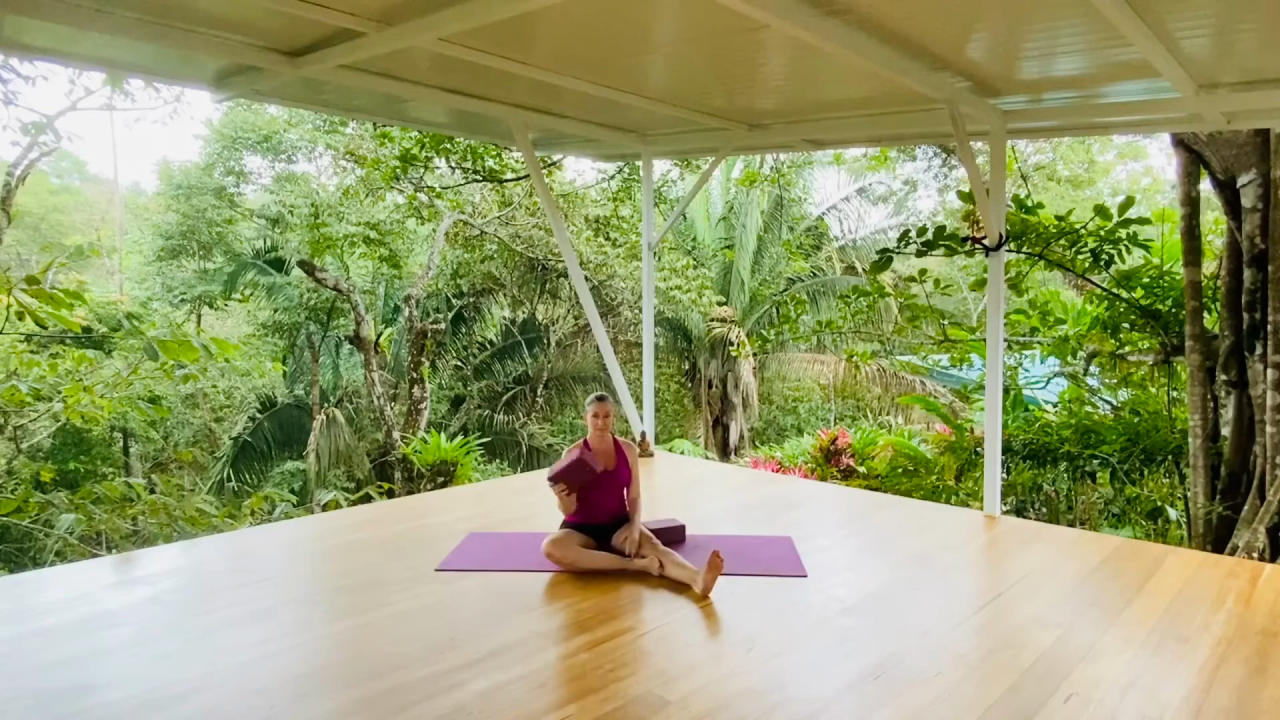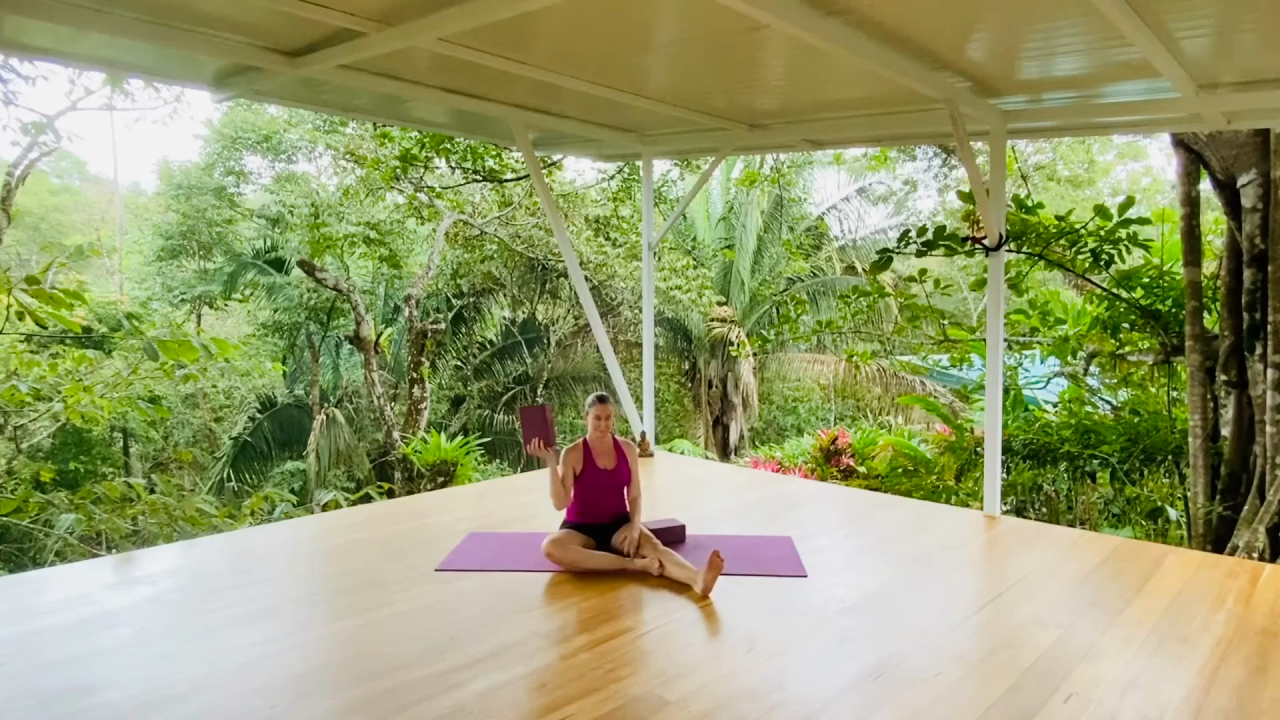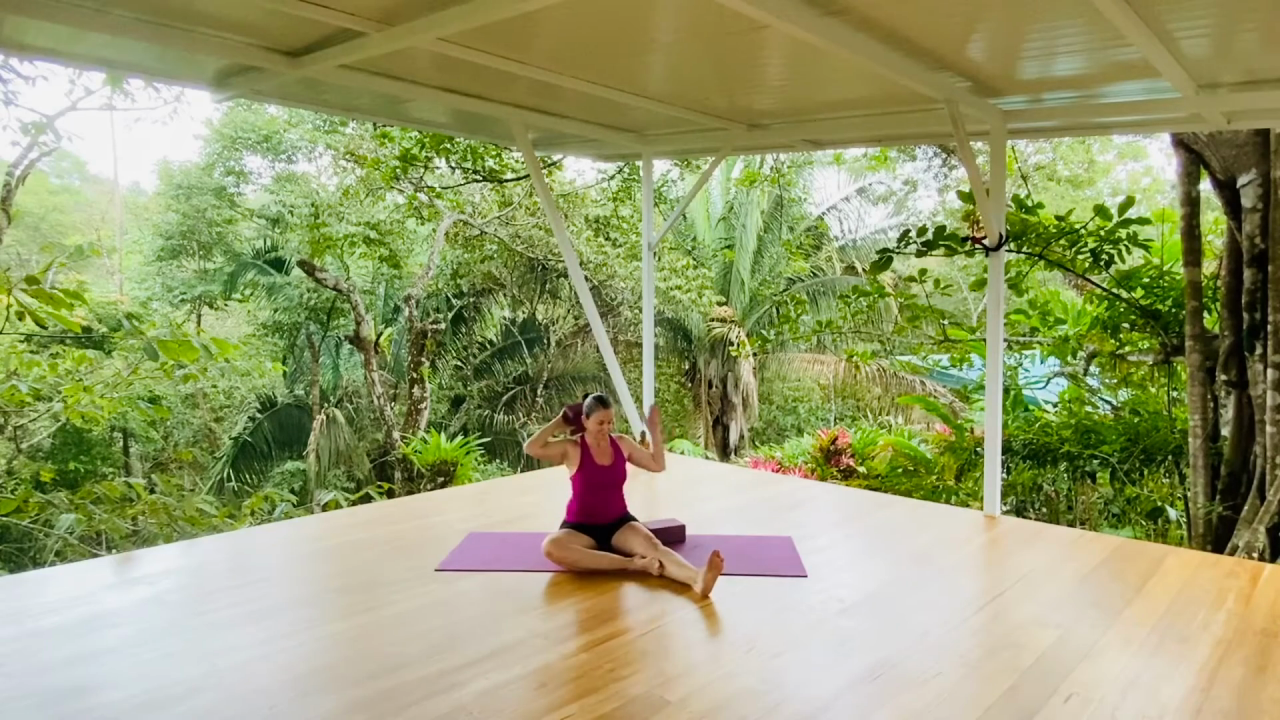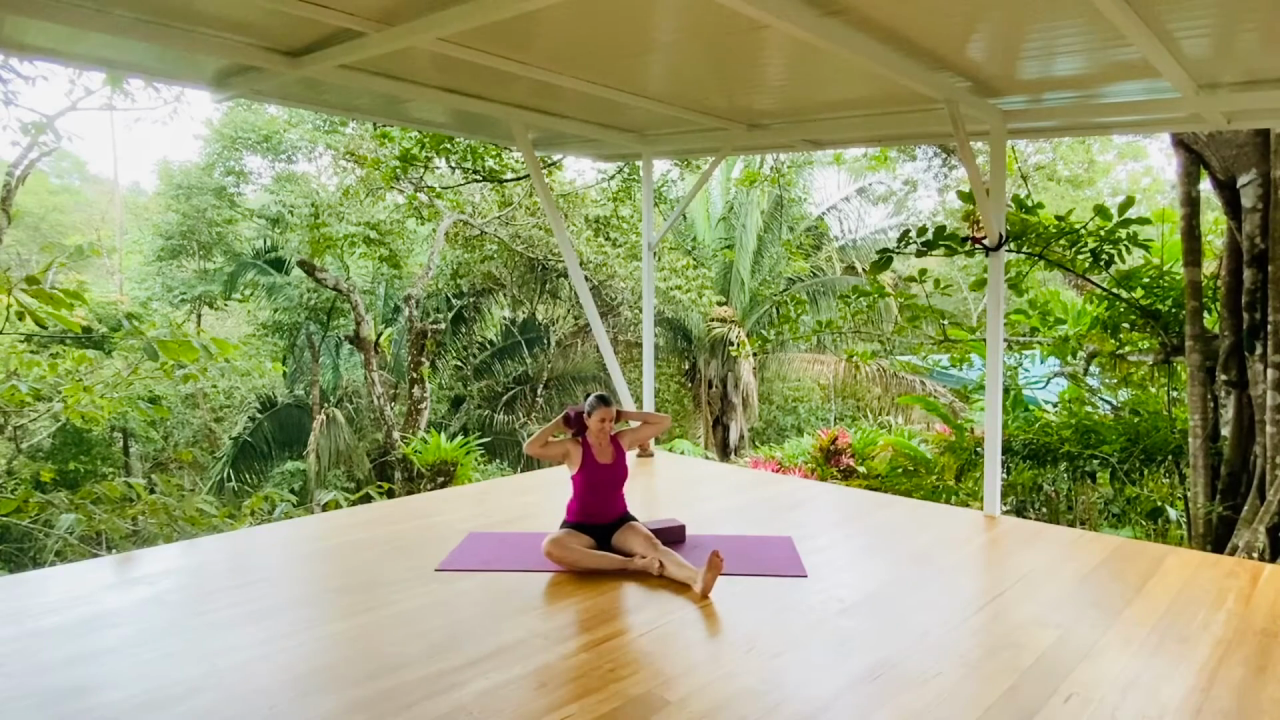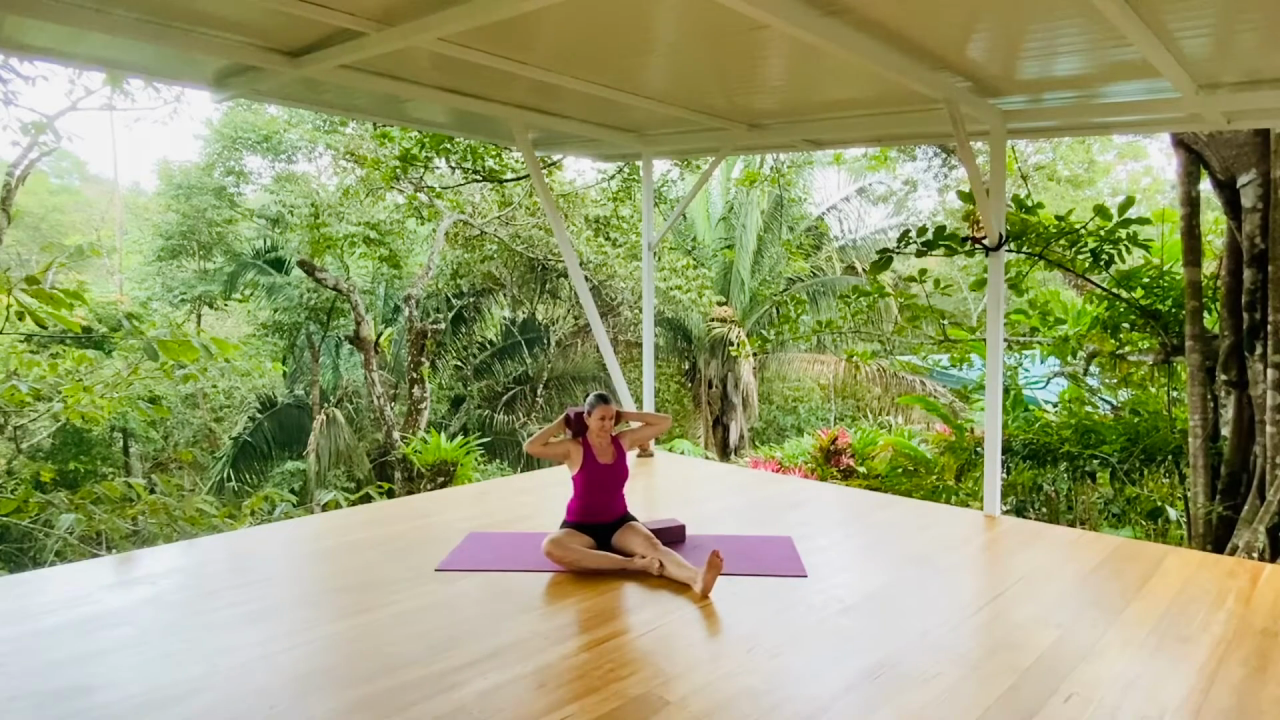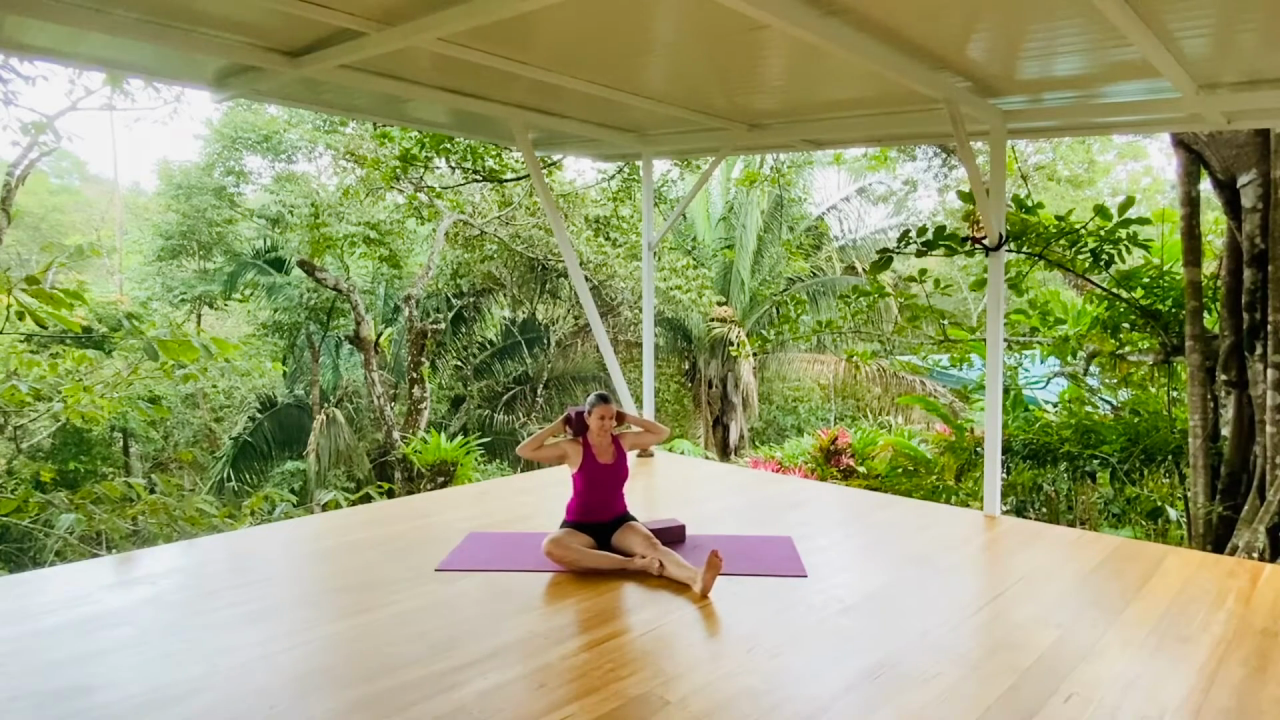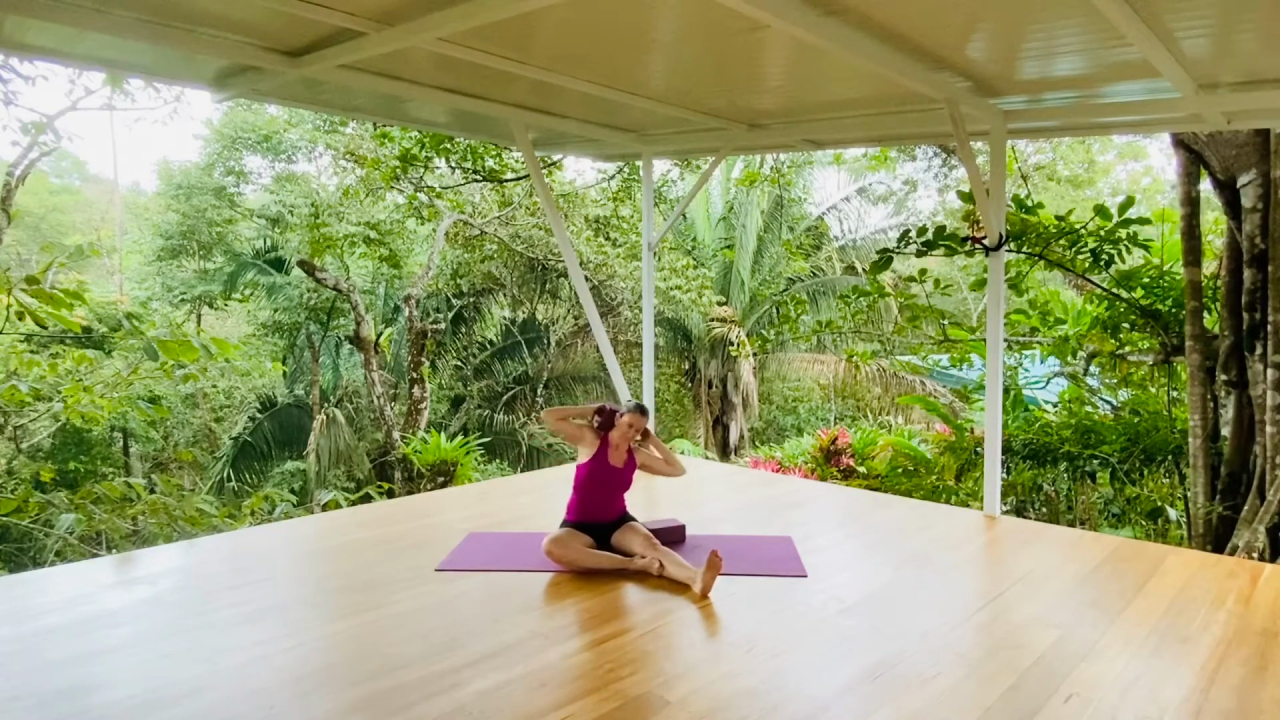
dt=0.7s
person 1, frame 1
left shoulder: (628, 449)
left elbow: (634, 497)
right elbow: (568, 509)
left wrist: (635, 526)
right wrist: (561, 495)
left hip: (618, 524)
right hip: (582, 528)
left knee: (652, 545)
right knee: (551, 547)
left ankle: (697, 579)
right ankle: (635, 564)
person 1, frame 2
left shoulder: (627, 449)
right shoulder: (573, 454)
left elbow: (635, 496)
right elbow: (561, 503)
left wrist: (635, 526)
right wrist: (551, 464)
left hip: (618, 523)
right hip: (580, 527)
left knee: (651, 545)
right knee: (551, 547)
left ankle: (697, 578)
right ankle: (633, 564)
person 1, frame 3
left shoulder: (621, 443)
right shoulder: (571, 449)
left elbow: (657, 465)
right elbow: (531, 448)
left wrist: (654, 431)
right wrist: (558, 423)
left hip: (619, 523)
right hip: (581, 527)
left knee: (652, 545)
right knee: (551, 548)
left ankle: (697, 579)
right ankle: (631, 564)
person 1, frame 4
left shoulder: (623, 440)
right shoulder: (573, 448)
left elbow: (664, 421)
right elbow: (531, 448)
left wrist: (624, 415)
right wrist: (558, 423)
left hip: (619, 522)
right hip: (581, 526)
left knee: (652, 545)
right knee: (551, 547)
left ankle: (696, 578)
right ankle: (631, 563)
person 1, frame 5
left shoulder: (623, 440)
right shoulder: (574, 448)
left elbow: (665, 422)
right elbow: (531, 447)
left wrist: (625, 416)
right wrist: (560, 424)
left hip: (619, 522)
right hip: (581, 527)
left knee: (651, 544)
right knee: (551, 547)
left ankle: (696, 578)
right ankle: (632, 563)
person 1, frame 6
left shoulder: (623, 441)
right shoulder: (573, 448)
left elbow: (662, 433)
right elbow: (524, 451)
left wrist: (628, 418)
right wrist: (558, 425)
left hip: (618, 521)
right hip: (580, 526)
left knee: (651, 544)
right knee: (551, 546)
left ankle: (695, 578)
right ankle: (632, 564)
person 1, frame 7
left shoulder: (637, 455)
right shoulder: (590, 439)
left elbow: (678, 470)
right elbow: (548, 416)
left wrist: (653, 441)
right wrist: (593, 411)
left hip: (617, 523)
right hip: (581, 526)
left knee: (651, 545)
right knee: (552, 546)
left ankle: (696, 578)
right ankle: (632, 563)
